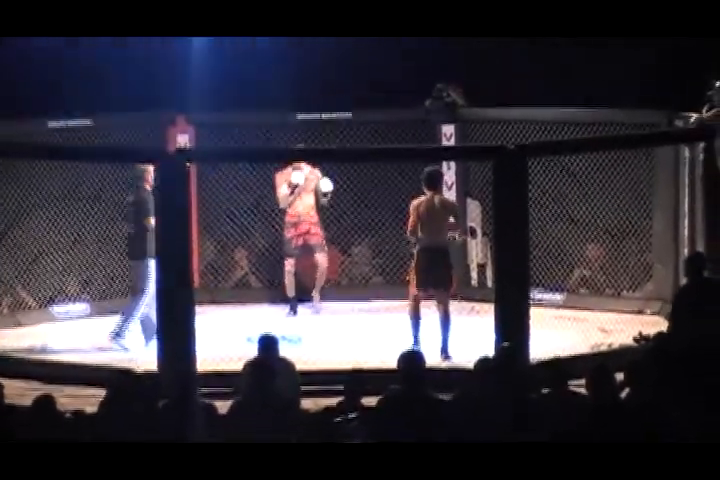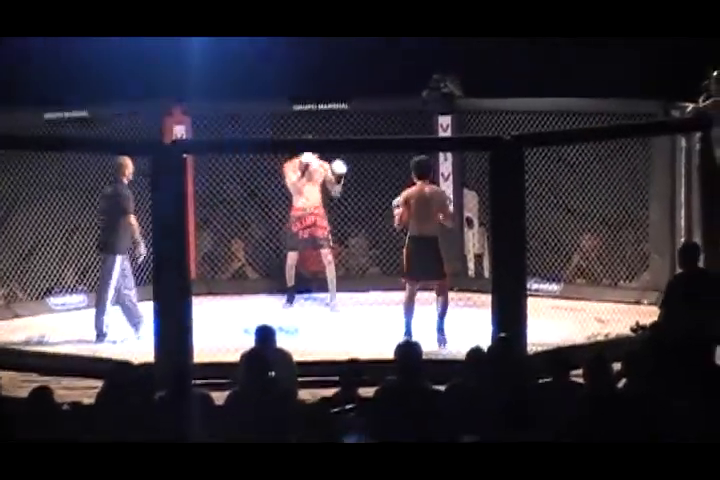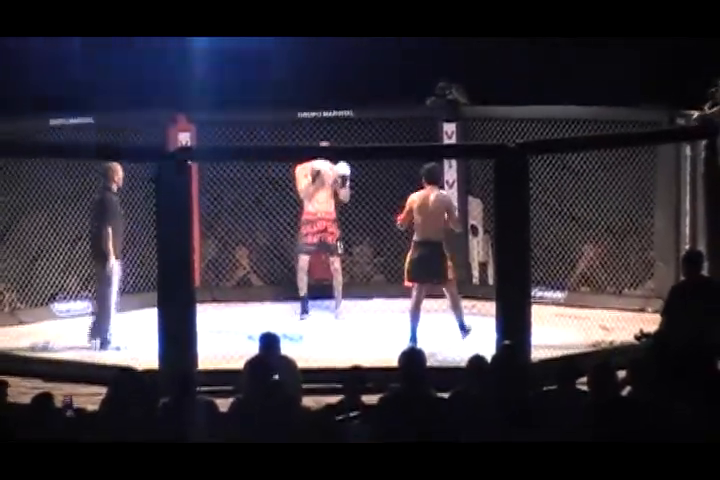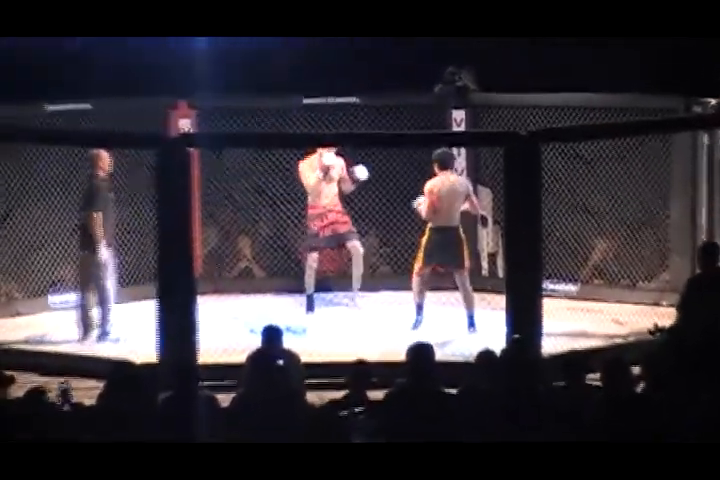
dt=0.3s
person 1, frame 1
left shoulder: (417, 204)
right shoulder: (450, 205)
left elbow: (411, 232)
right elbow: (460, 232)
left wrist: (419, 239)
left hip: (423, 255)
right hip: (442, 255)
left knee: (415, 300)
right knee: (443, 304)
left ankle: (416, 342)
right ankle: (443, 349)
person 1, frame 2
left shoulder: (408, 195)
right shoulder: (439, 194)
left elbow: (399, 224)
right elbow: (449, 221)
left wrist: (398, 209)
left hip: (414, 244)
right hip: (432, 245)
left knee: (410, 291)
right knee: (442, 290)
left ankle: (408, 333)
right ankle: (440, 327)
person 1, frame 3
left shoulder: (413, 198)
right shoulder: (445, 199)
left elbow: (401, 224)
right elbow: (457, 227)
left hip: (419, 249)
right hip: (437, 249)
left knee: (417, 295)
right knee: (452, 292)
left ankle: (413, 338)
right ankle: (462, 327)
person 1, frame 4
left shoulder: (431, 184)
right shoulder: (463, 183)
left elbow: (427, 215)
right elbow: (476, 210)
left wrist: (420, 205)
left hip: (435, 234)
right hip: (454, 234)
left knee: (419, 274)
right knee: (463, 281)
left ankle: (419, 313)
right ankle: (471, 322)
person 2, frame 1
left shoulder: (134, 197)
right shoulder: (145, 197)
left elbow: (131, 224)
right elbow: (149, 222)
left hip: (135, 251)
right hip: (145, 253)
left knee: (145, 295)
right knee: (143, 296)
left ankle: (151, 336)
right ankle: (119, 333)
person 2, frame 2
left shoulder: (109, 190)
right shoulder: (123, 192)
right elbow: (130, 220)
right wrist: (140, 243)
left hip: (114, 247)
right hip: (115, 248)
left knee: (126, 287)
right knee: (107, 290)
left ankle: (138, 325)
right ankle: (101, 333)
person 2, frame 3
left shoulder: (102, 197)
right shoulder: (110, 199)
right elbow: (107, 230)
right wrist: (111, 256)
left hip: (102, 255)
right hip: (109, 256)
left knee: (104, 296)
right knee: (109, 298)
left ankle: (96, 334)
right ankle: (105, 340)
person 2, frame 4
left shoulder: (92, 185)
right shoulder: (99, 186)
right elbow: (95, 216)
right wrist: (101, 244)
left hip: (87, 245)
right hip: (99, 245)
left knee: (86, 288)
right knee: (106, 289)
left ankle: (86, 330)
right ankle: (105, 332)
person 3, frame 1
left shoulder: (315, 174)
right shoulder: (282, 176)
left elbow: (323, 200)
right elbow: (282, 203)
left wrist: (326, 194)
right wrist: (294, 189)
left hip: (312, 221)
right hip: (293, 223)
left knee: (323, 263)
right knee: (289, 267)
left ankle: (316, 294)
right ankle: (292, 306)
person 3, frame 2
left shoulder: (323, 166)
right shoulder: (291, 166)
left elbow: (335, 192)
right elbow: (294, 190)
left wrist: (338, 180)
right wrist: (304, 171)
left hip: (318, 214)
right hip: (298, 215)
left knee: (328, 257)
right knee: (291, 260)
left ankle: (333, 299)
right ankle: (290, 295)
person 3, frame 3
left shoulder: (334, 170)
right shoulder: (302, 169)
left elbow: (344, 198)
right elbow: (304, 194)
left wrist: (344, 181)
right wrist: (314, 177)
left hip: (329, 219)
right hip: (309, 219)
left knee: (336, 265)
right knee: (303, 263)
left ankle: (338, 307)
right ankle: (304, 306)
person 3, frame 4
left shoulder: (339, 162)
right shoulder: (305, 164)
left elbow: (347, 188)
right elbow: (312, 190)
left wrist: (355, 180)
right wrist: (323, 171)
left hip: (337, 211)
right hip: (316, 213)
left knee: (357, 250)
right knee: (312, 260)
left ankle: (355, 293)
right ankle: (310, 300)
